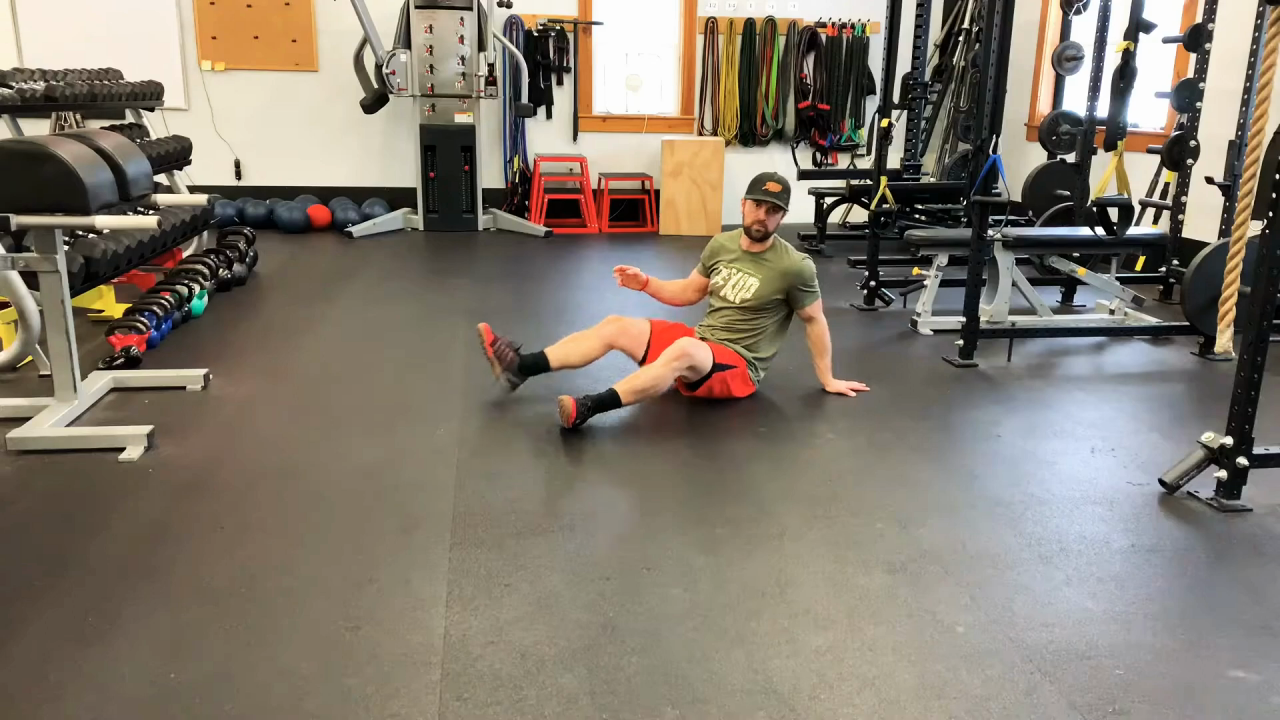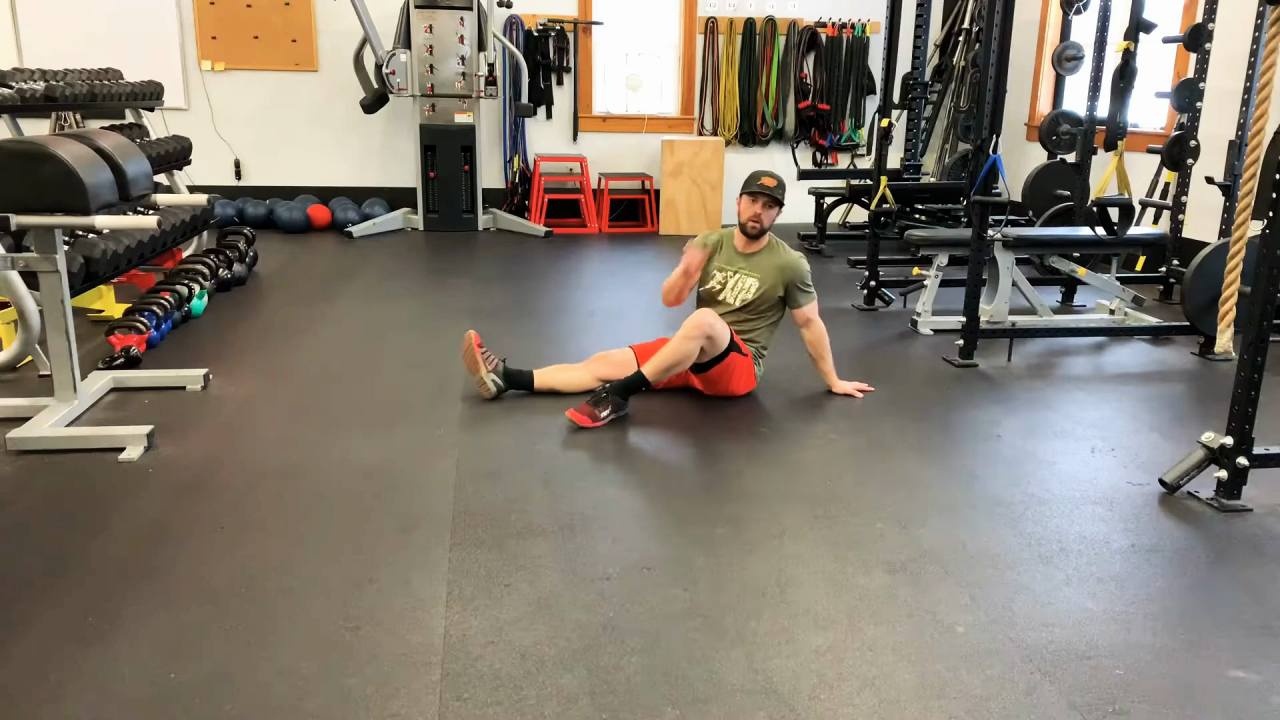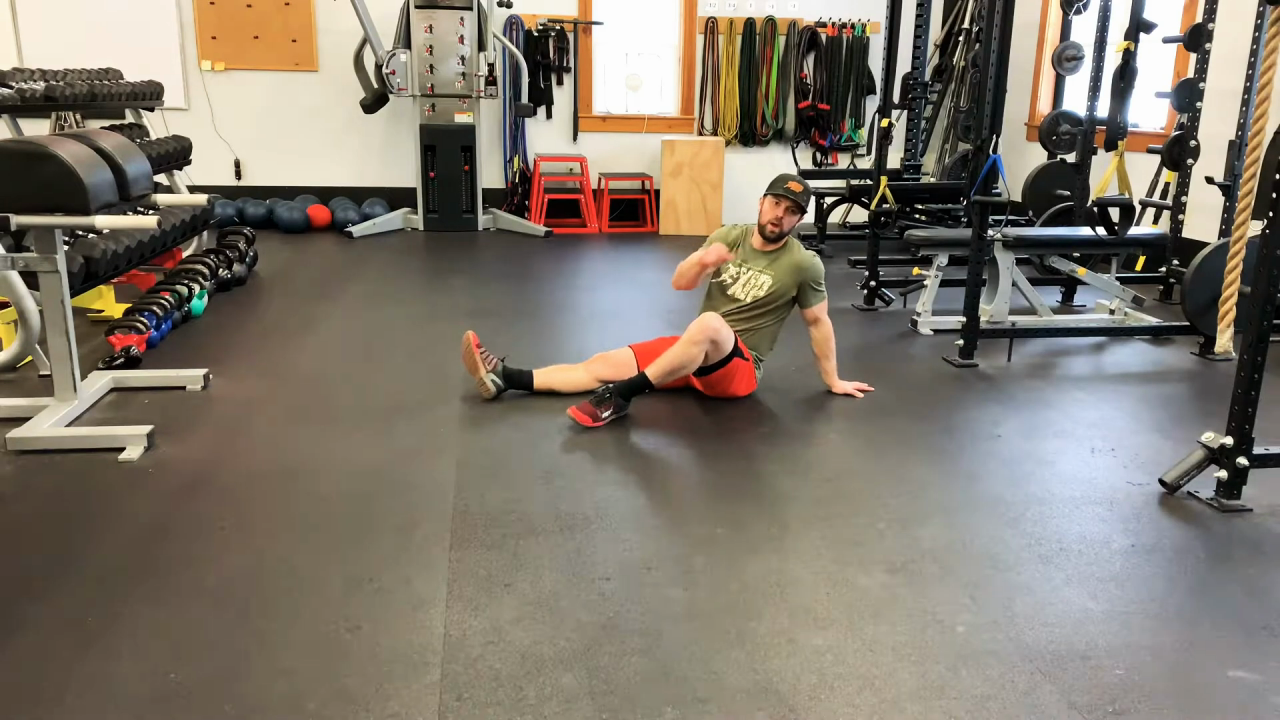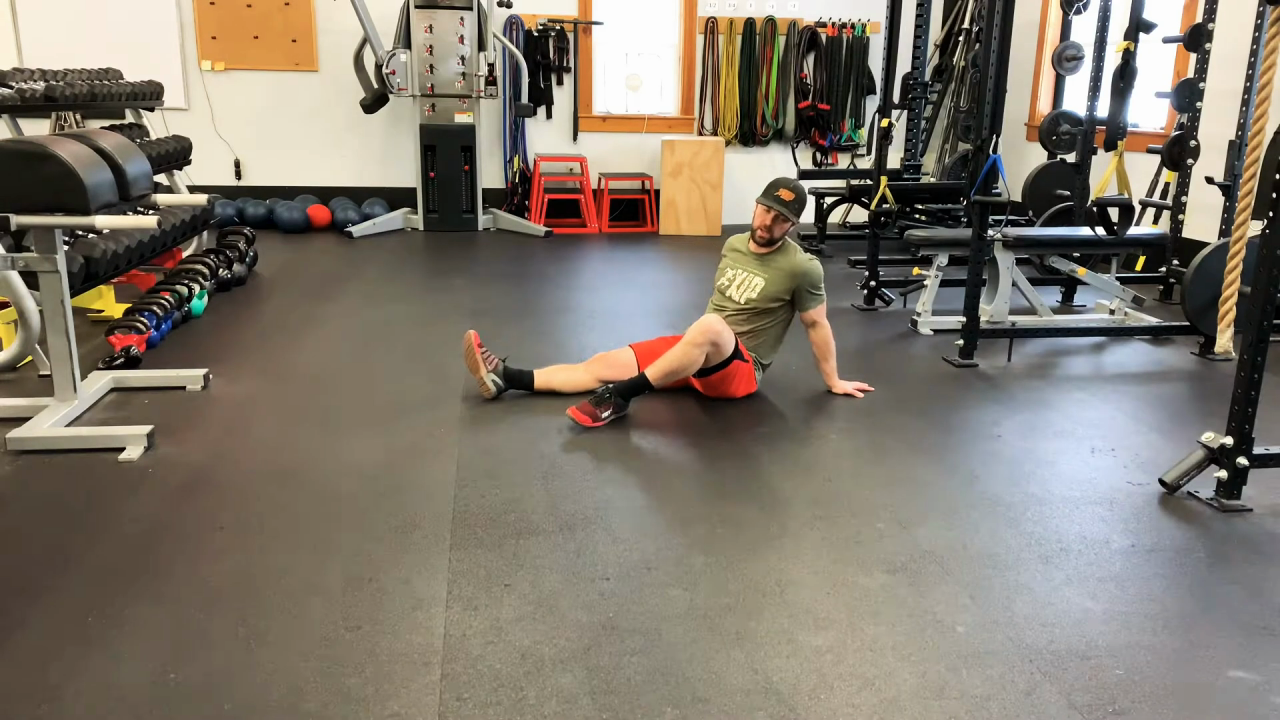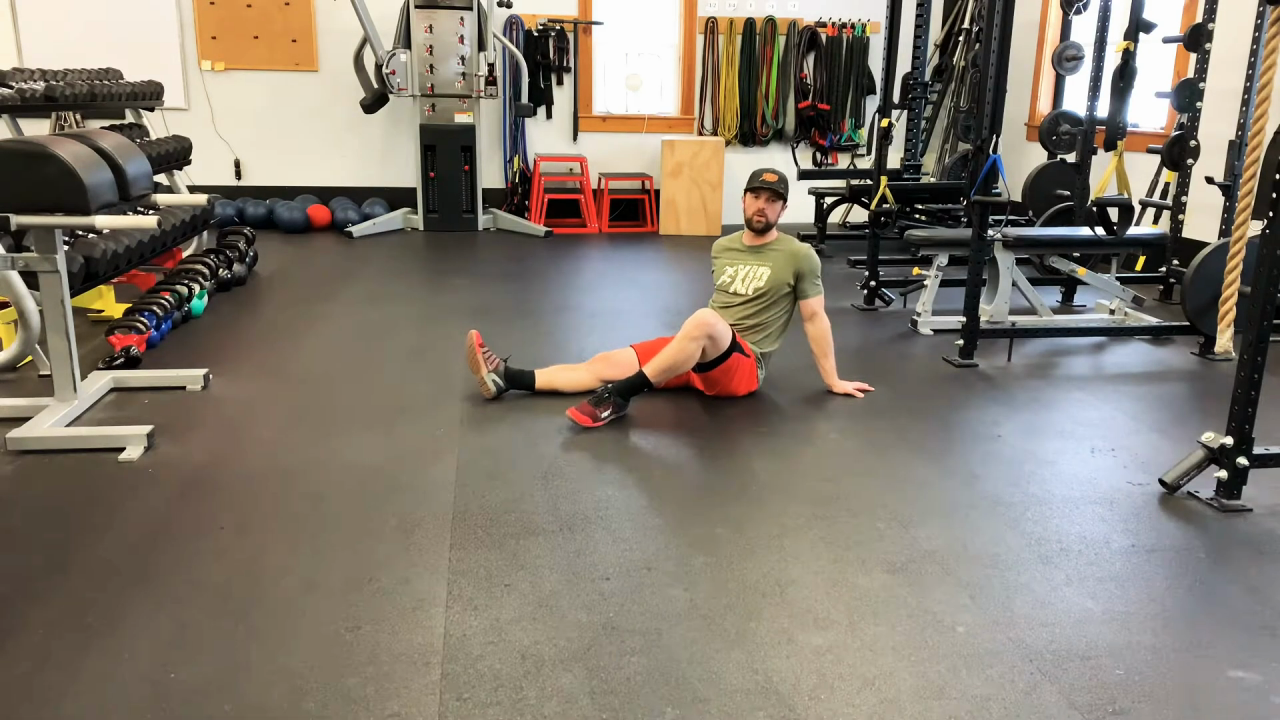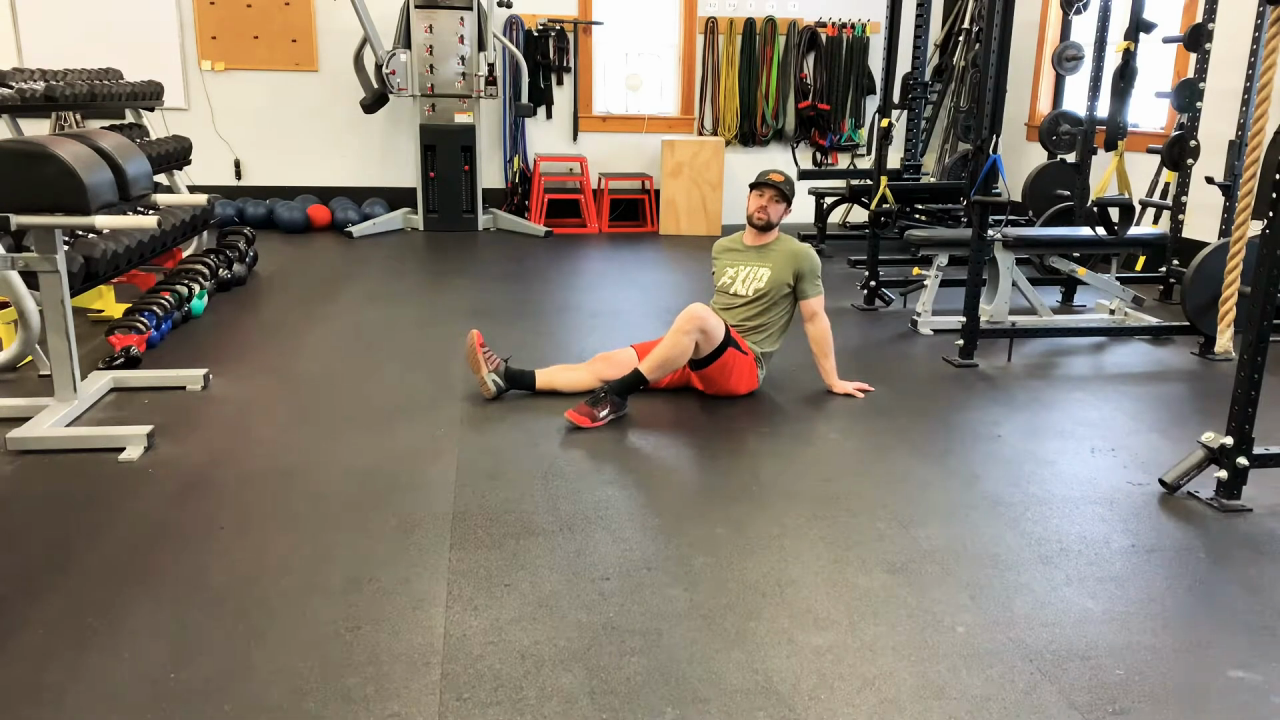
dt=0.5s
person 1, frame 1
left shoulder: (794, 267)
right shoulder: (721, 245)
left elbow: (814, 320)
right elbow: (691, 291)
left wrist: (828, 380)
right wrist: (647, 283)
left hip: (736, 367)
right hip: (699, 341)
left knee: (683, 351)
right knee: (616, 326)
left ankle: (588, 408)
right ankle: (522, 366)
person 1, frame 2
left shoulder: (789, 265)
right shoulder: (708, 244)
left elbow: (810, 322)
right elbow: (671, 299)
left wrist: (833, 381)
right wrist: (686, 272)
left hip: (736, 366)
right hip: (692, 355)
left knee: (703, 320)
right knee: (602, 363)
left ankle: (617, 395)
right ankle: (504, 378)
person 1, frame 3
left shoulder: (803, 264)
right shoulder: (728, 238)
left elbow: (818, 322)
right elbow: (680, 282)
left wrist: (833, 380)
right wrist: (705, 259)
left hip: (738, 367)
right hip: (692, 352)
left knee: (708, 324)
right knee: (603, 364)
left ankle: (621, 396)
right ankle: (505, 378)
person 1, frame 4
left shoulder: (801, 268)
right shoulder: (734, 245)
left elbow: (817, 324)
left wrist: (834, 381)
left hip: (739, 368)
right hip: (694, 354)
left knee: (710, 327)
right knee: (603, 362)
left ankle: (620, 396)
right ankle: (505, 378)
person 1, frame 5
left shoulder: (799, 257)
right shoulder: (723, 247)
left elbow: (814, 317)
left wrist: (832, 380)
left hip: (741, 365)
right hip: (695, 354)
left knee: (703, 320)
right knee: (606, 364)
left ankle: (619, 397)
right ankle: (506, 379)
person 1, frame 6
left shoulder: (800, 257)
right shoulder: (723, 247)
left elbow: (815, 317)
left wrist: (833, 380)
left hip: (741, 366)
right hip: (697, 357)
left knee: (696, 314)
right knee: (606, 363)
left ankle: (617, 396)
right ankle: (506, 378)
